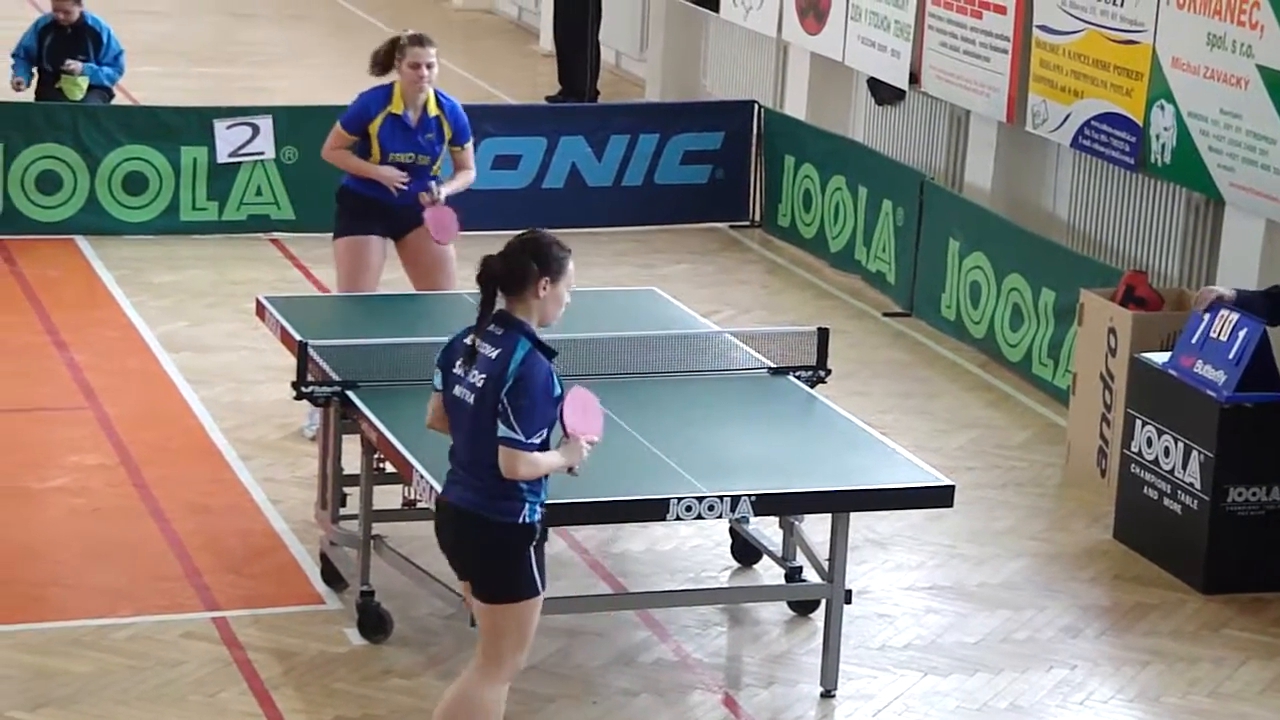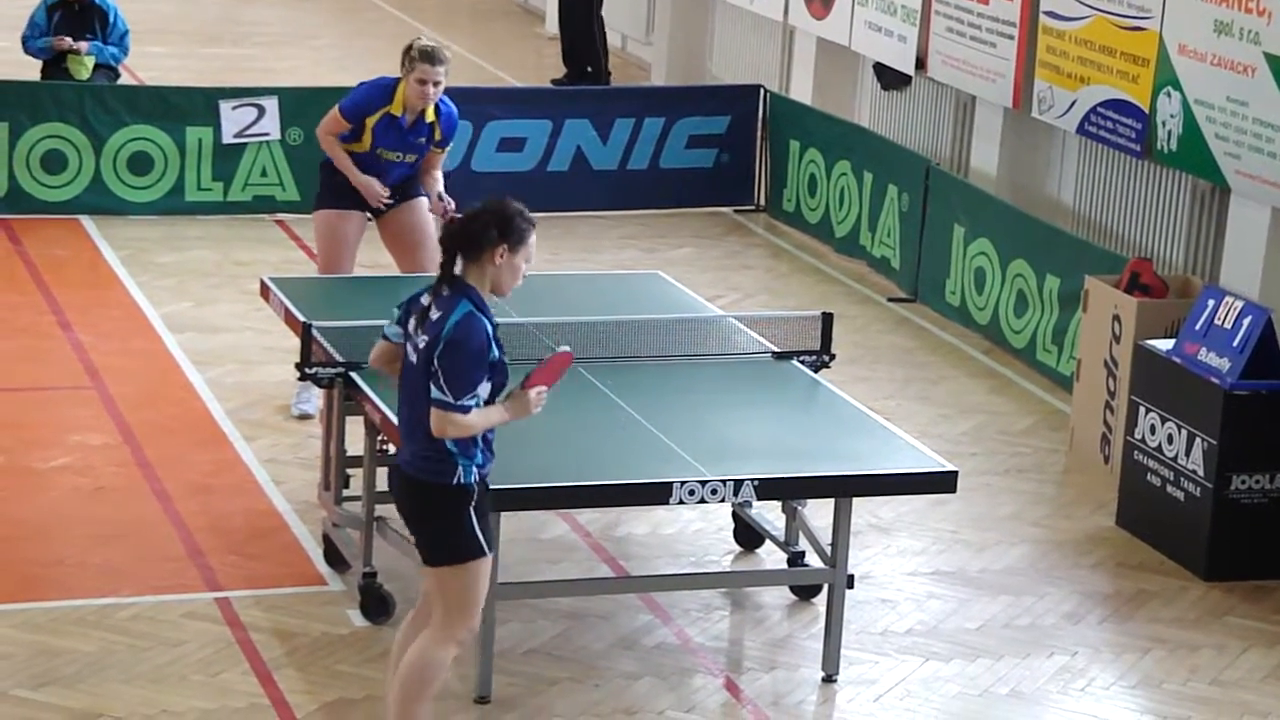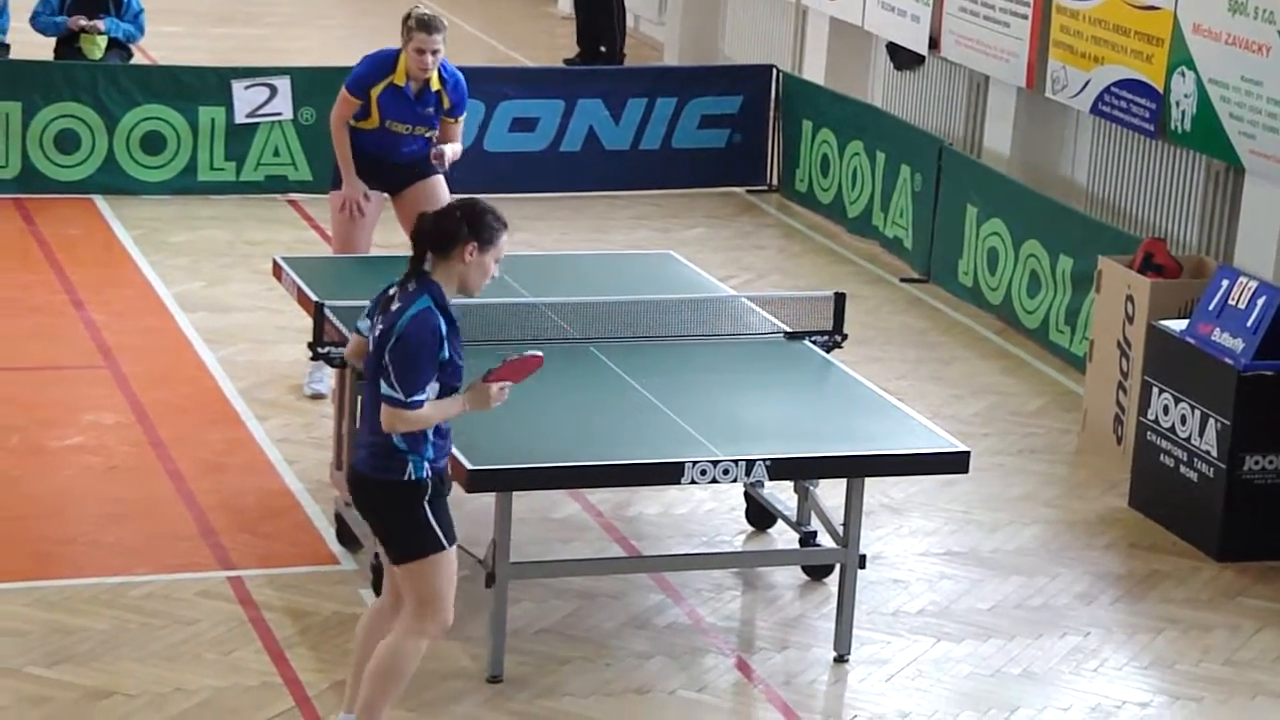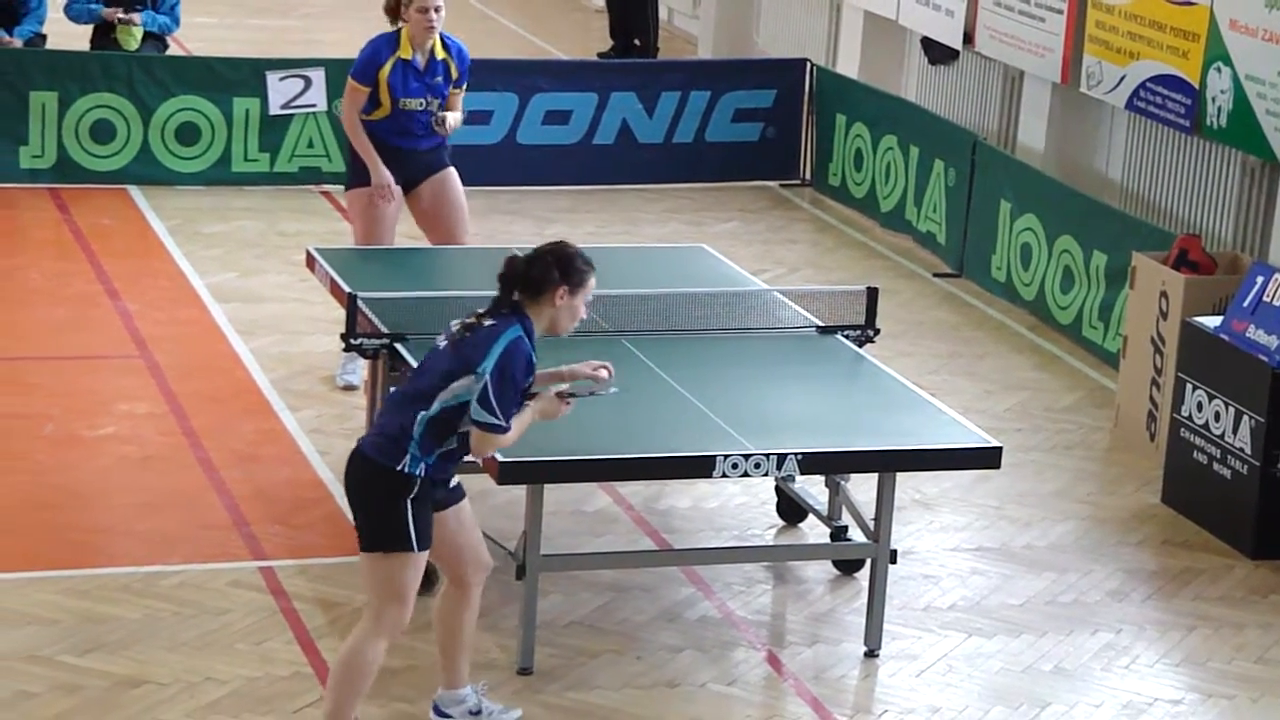
dt=0.7s
person 1, frame 1
left shoulder: (463, 342)
right shoulder: (529, 368)
left elbow: (436, 418)
right elbow: (516, 466)
right wrist: (565, 455)
left hip: (456, 515)
right hip: (502, 528)
left knee: (493, 653)
right knee: (502, 664)
person 1, frame 2
left shoulder: (426, 301)
right shoulder: (471, 329)
left elbow: (382, 360)
right elbow: (447, 424)
right wrist: (509, 409)
left hip: (414, 476)
right hip: (449, 488)
left knee: (435, 608)
right knee: (456, 627)
person 1, frame 3
left shoulder: (399, 294)
right shoulder: (425, 322)
left elbow: (356, 353)
right elbow: (397, 418)
right wrist: (469, 399)
left hip: (378, 474)
right hip: (403, 483)
left knee: (401, 602)
right knee: (431, 619)
person 1, frame 4
left shoulder: (496, 324)
right shoulder: (512, 346)
right elbow: (487, 442)
left wrist: (561, 375)
right wrist: (538, 409)
left hip: (421, 469)
right hip: (392, 475)
left knee: (473, 571)
right knee: (385, 621)
person 2, frame 1
left shoulder: (451, 113)
right shoulder: (371, 103)
left elbow: (467, 170)
right elbow: (331, 151)
left wrist: (444, 190)
right wrist: (375, 171)
left hip: (419, 209)
right hip: (363, 208)
person 2, frame 2
left shoulder: (446, 116)
right shoulder: (373, 95)
left elbow: (429, 171)
right elbow: (326, 134)
left wrist: (437, 195)
right wrist: (359, 180)
left hip: (401, 186)
right hip: (346, 183)
left knee: (430, 278)
right ankle: (309, 381)
person 2, frame 3
left shoulder: (453, 84)
right shoulder: (374, 68)
left elbow: (453, 142)
right elbow: (338, 120)
left wrist: (446, 153)
right wrist: (350, 180)
left hip: (417, 165)
right hip: (363, 162)
right ankle: (323, 359)
person 2, frame 4
left shoulder: (456, 54)
right shoulder: (379, 52)
right elbow: (349, 114)
left wrist: (449, 120)
right wrist: (376, 168)
left hip: (431, 156)
right hip: (379, 157)
left knee: (457, 249)
right ankle: (354, 353)
